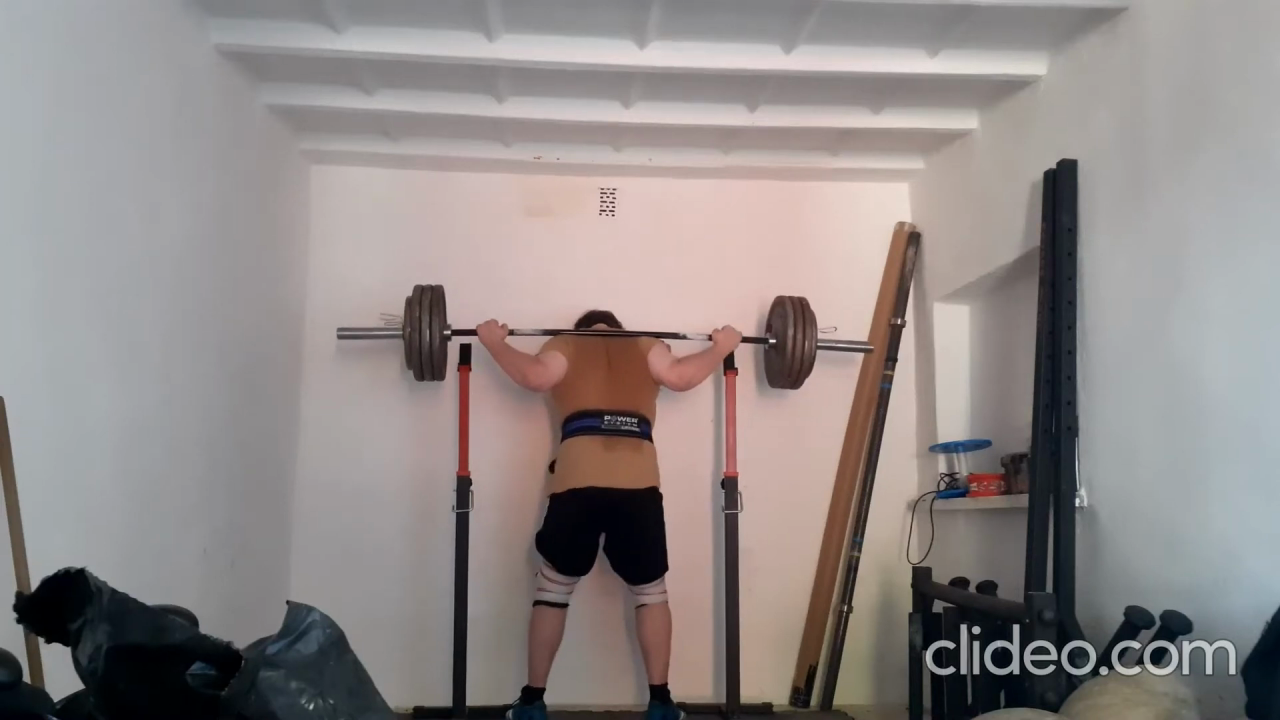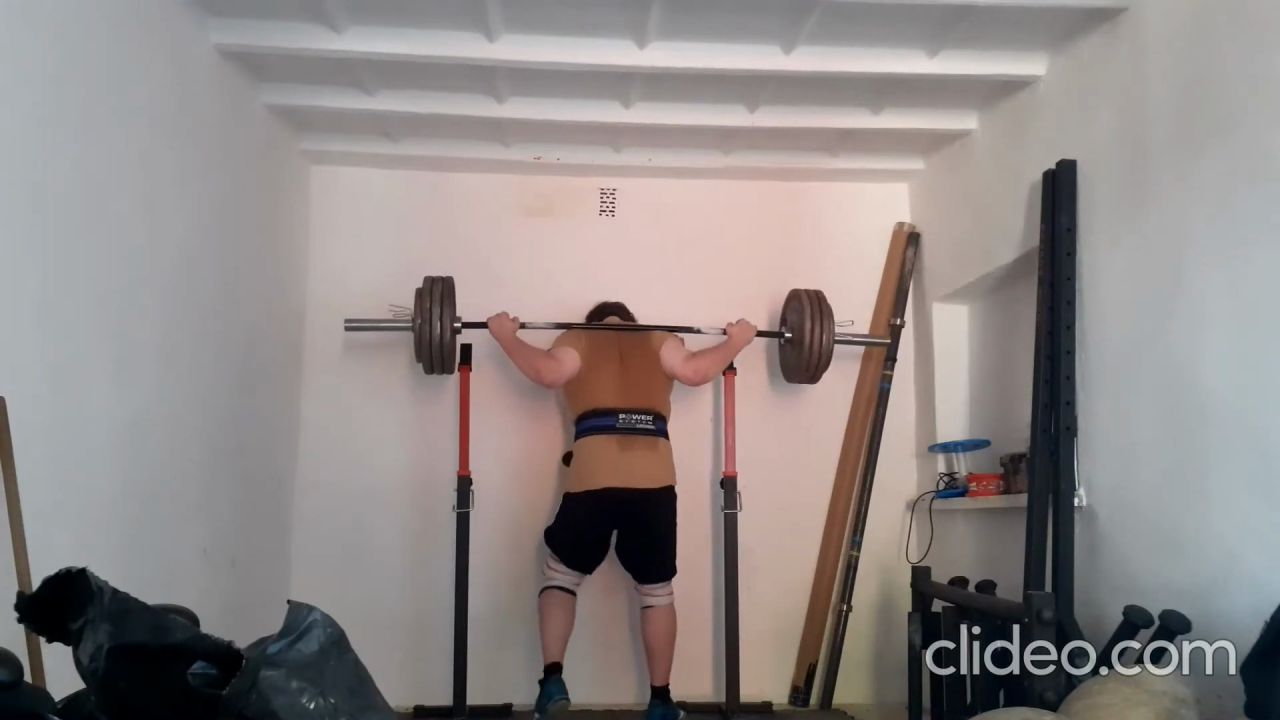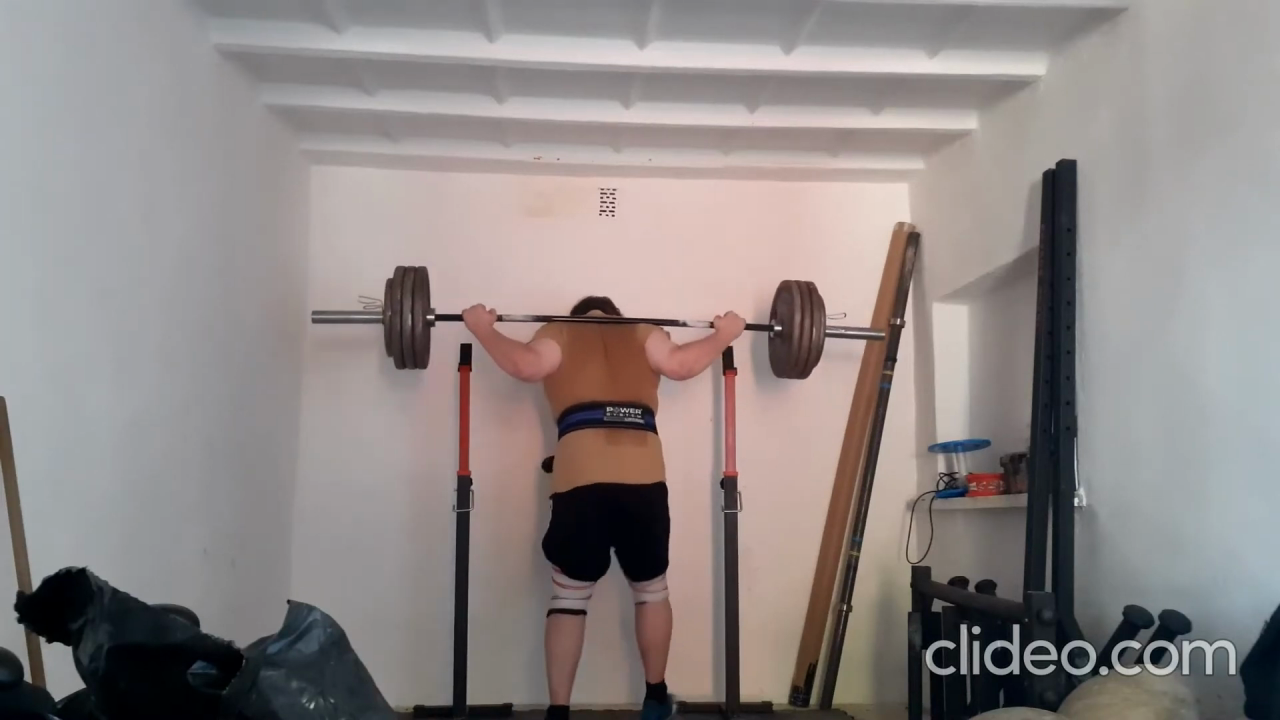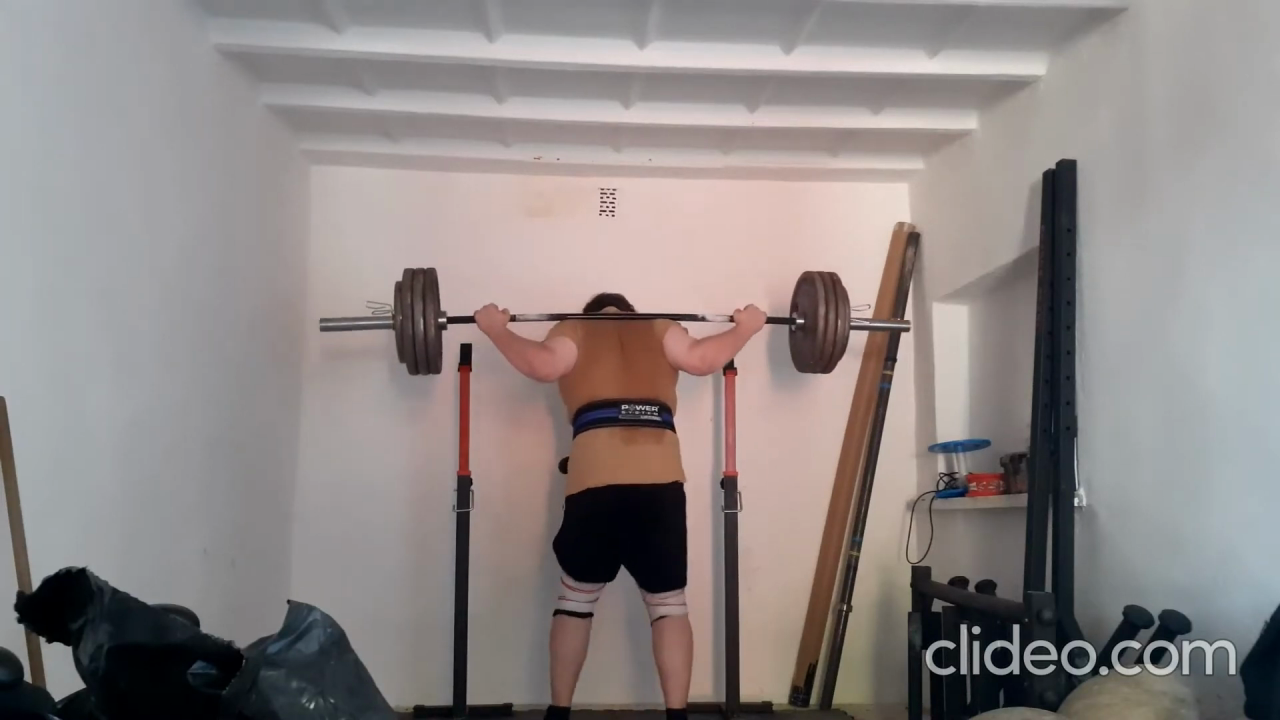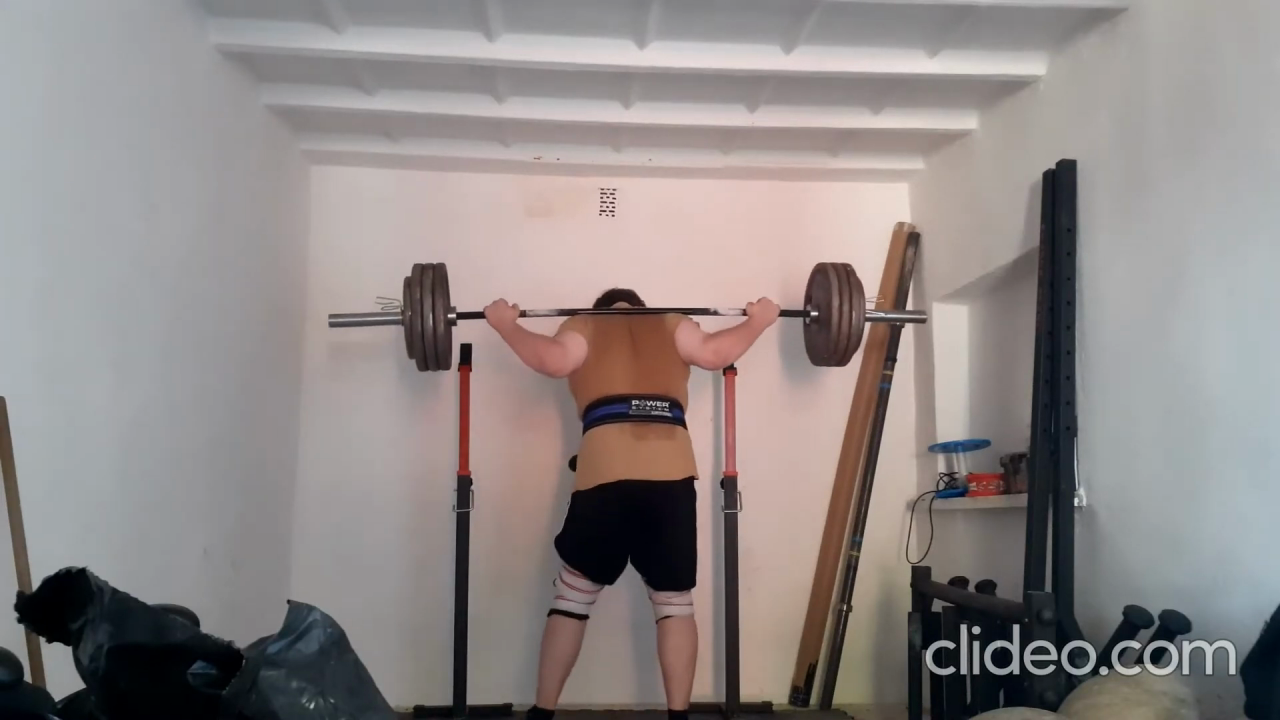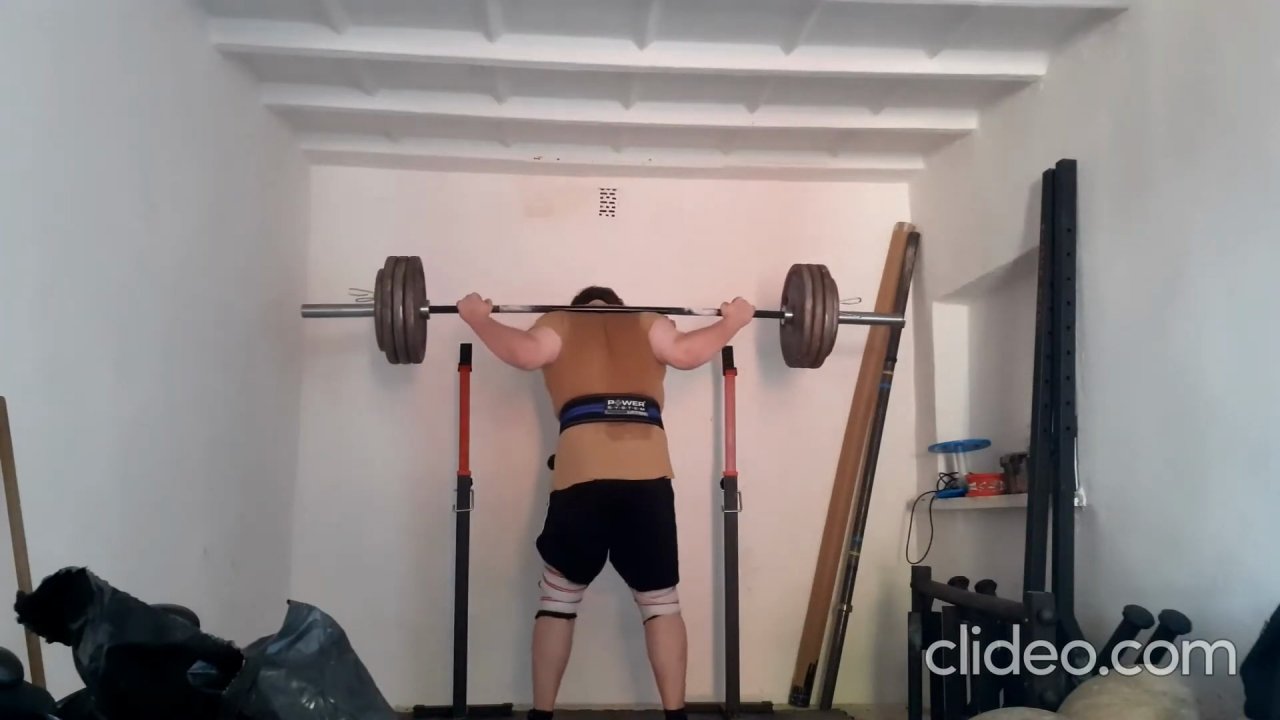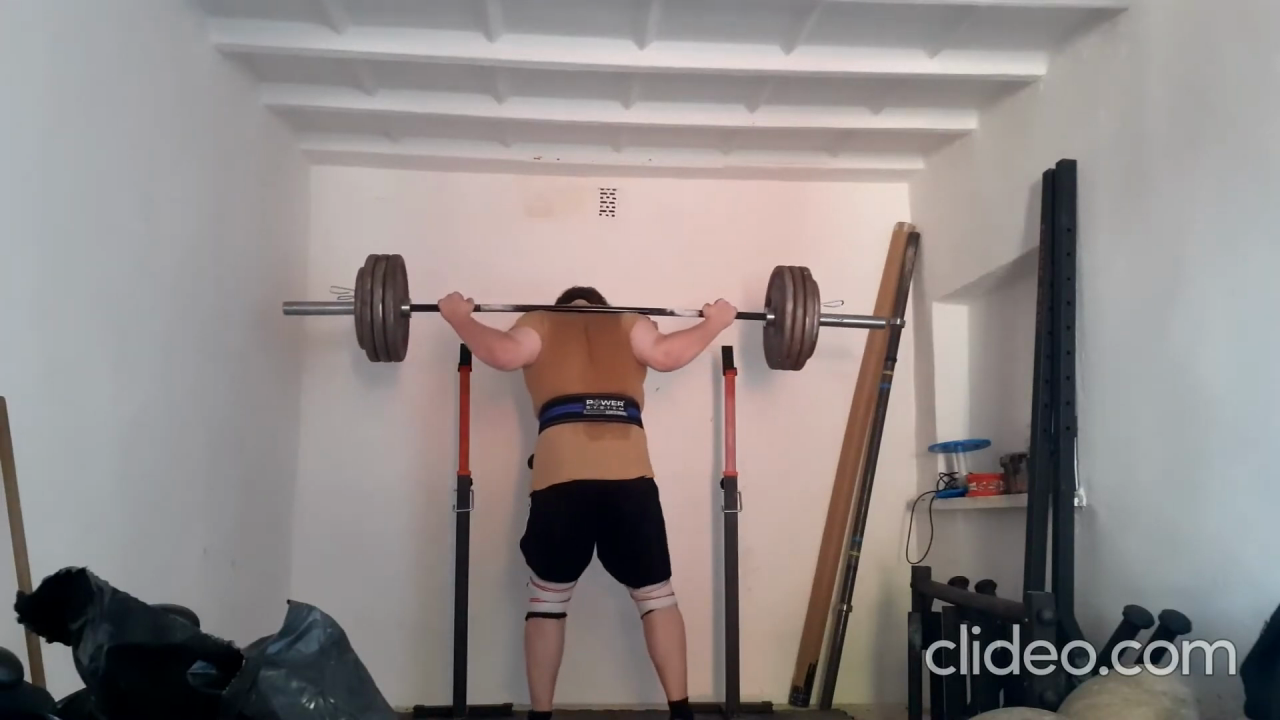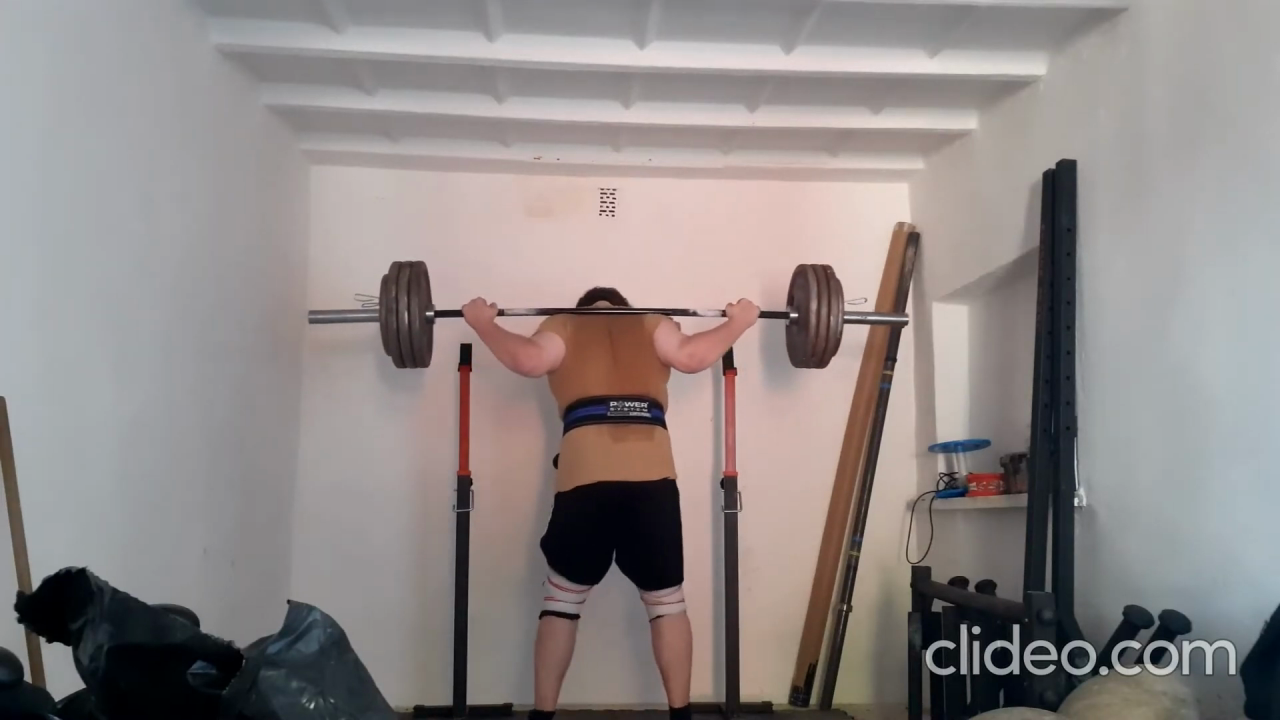
dt=0.4s
person 1, frame 1
left shoulder: (564, 344)
right shoulder: (646, 345)
left elbow: (534, 376)
right elbow: (681, 376)
left wrist: (493, 342)
right wrist: (722, 347)
left hip: (578, 480)
right hip: (638, 481)
left knee: (553, 589)
right knee: (650, 592)
person 1, frame 2
left shoulder: (577, 339)
right shoulder: (659, 339)
left elbow: (547, 372)
right elbow: (695, 371)
left wrist: (506, 336)
right wrist: (736, 341)
left hip: (593, 477)
right hip: (654, 479)
left knee: (558, 576)
right knee: (657, 593)
left ankle: (553, 679)
person 1, frame 3
left shoulder: (558, 333)
right shoulder: (643, 333)
left elbow: (525, 365)
right elbow: (681, 364)
left wrist: (482, 328)
right wrist: (725, 333)
left hip: (581, 476)
right hip: (644, 476)
left knee: (569, 596)
right knee: (651, 588)
person 1, frame 4
left shoulder: (573, 331)
right shoulder: (659, 329)
left elbow: (542, 365)
right elbow: (701, 359)
left wrist: (495, 329)
right wrist: (746, 327)
left hip: (594, 477)
right hip: (660, 479)
left knee: (575, 600)
right knee: (668, 603)
person 1, frame 5
left shoulder: (583, 326)
right shoulder: (671, 324)
left elbow: (553, 360)
right elbow: (713, 353)
left wrist: (505, 324)
right wrist: (759, 320)
left hip: (604, 475)
right hip: (671, 475)
left knee: (571, 600)
right knee: (674, 603)
person 1, frame 6
left shoulder: (559, 323)
right shoulder: (646, 323)
left elbow: (524, 353)
right elbow: (686, 352)
left wrist: (477, 317)
right wrist: (734, 320)
left hip: (581, 475)
right hip: (648, 476)
left knee: (558, 602)
right knee: (660, 602)
person 1, frame 7
left shoulder: (539, 323)
right shoulder: (629, 323)
left elbow: (504, 353)
right elbow: (667, 354)
left wrist: (458, 316)
right wrist: (716, 322)
left hip: (561, 476)
right hip: (629, 476)
left knee: (548, 603)
right knee: (657, 598)
person 1, frame 8
left shoulder: (563, 326)
right shoulder: (652, 324)
left elbow: (529, 360)
right elbow: (691, 356)
left wrist: (482, 323)
right wrist: (739, 322)
left hip: (584, 478)
right hip: (653, 477)
left knee: (561, 602)
right knee: (666, 602)
